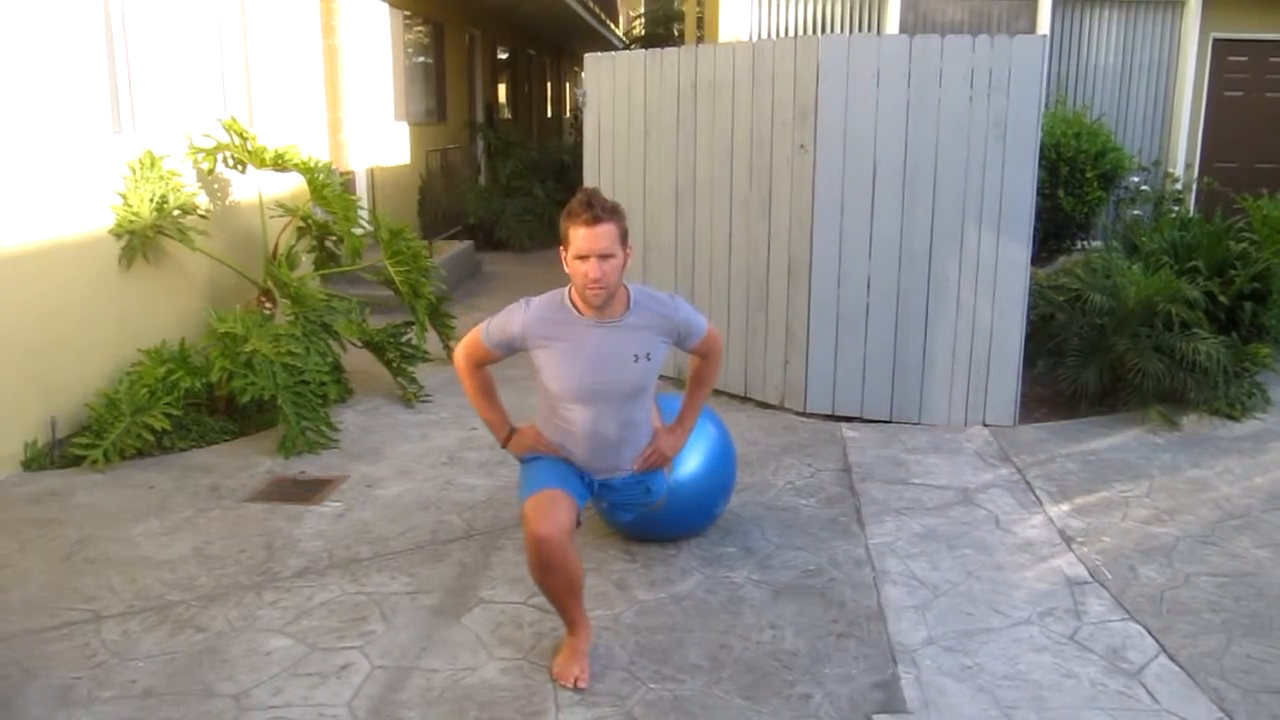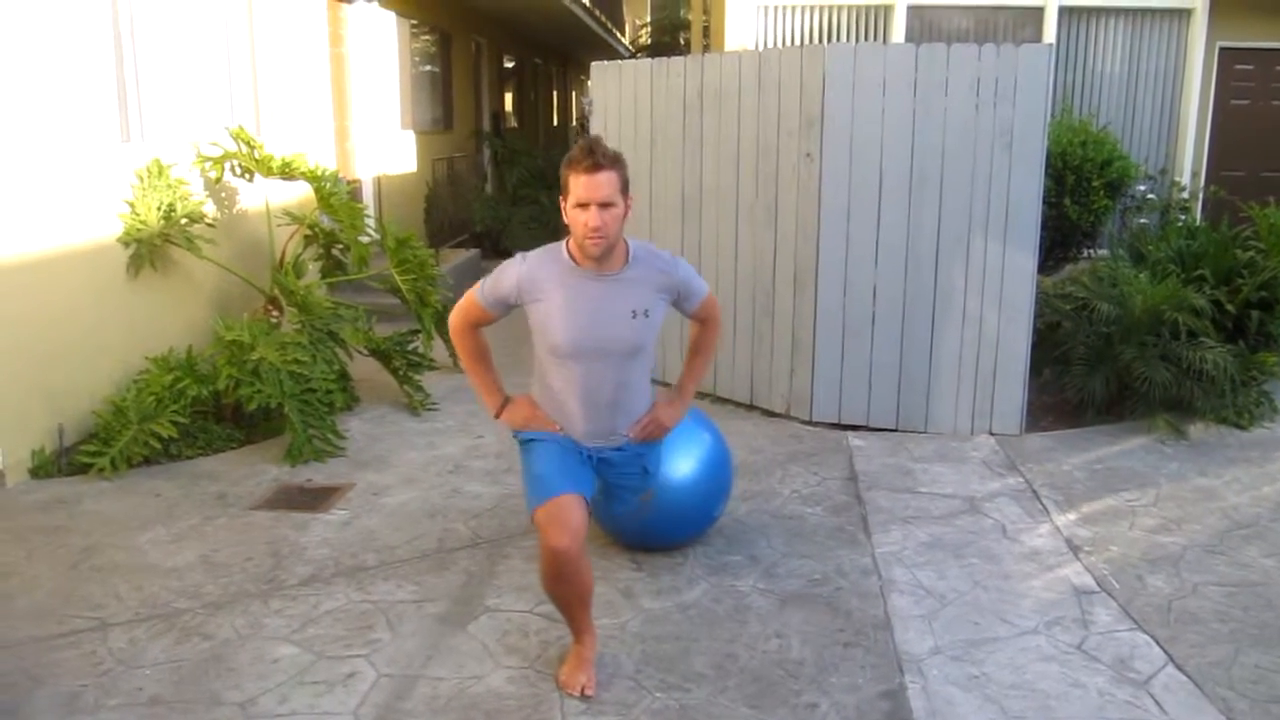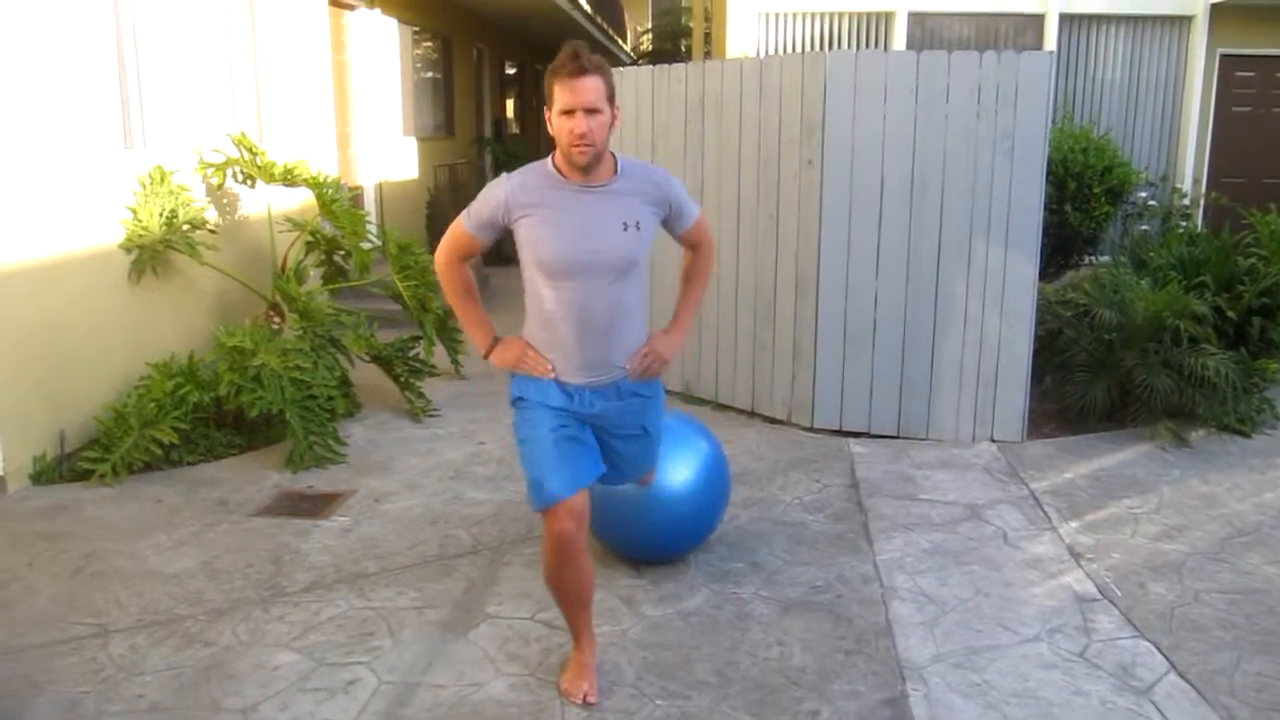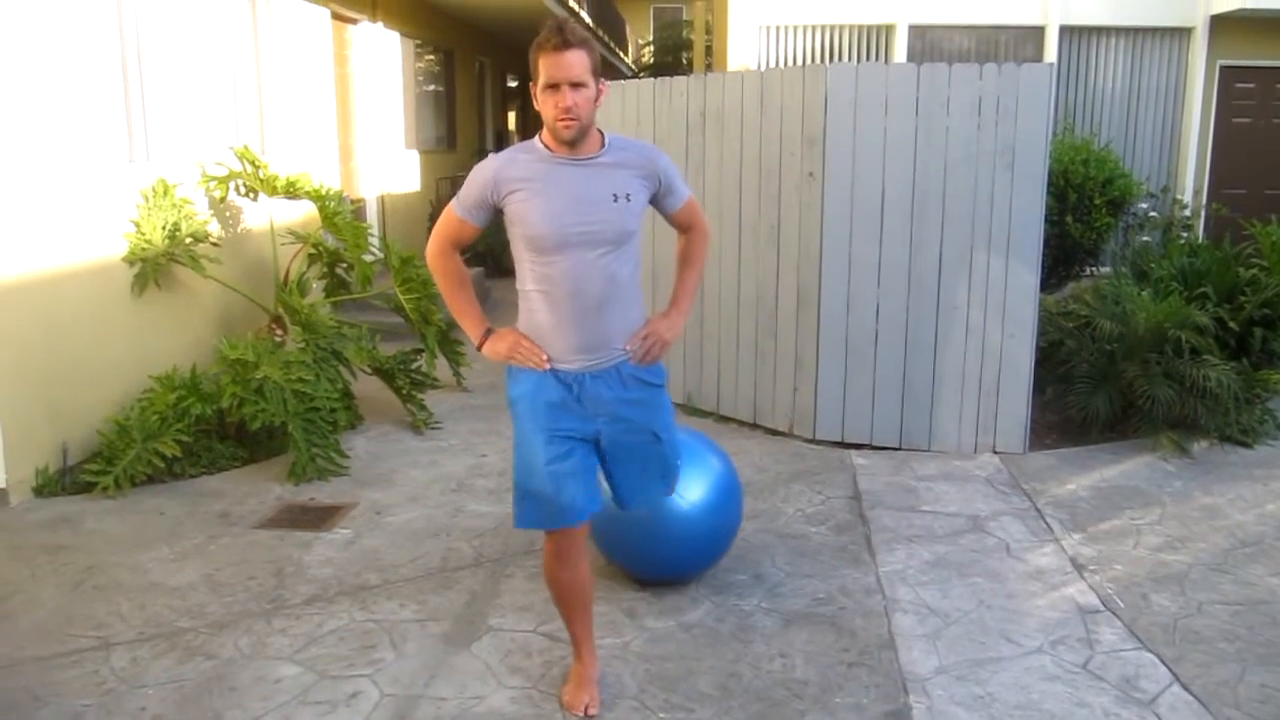
dt=0.4s
person 1, frame 1
left shoulder: (666, 314)
right shoulder: (531, 319)
left elbow: (711, 351)
right elbow: (466, 358)
left wrist: (680, 430)
right wrist: (507, 434)
left hip: (634, 463)
right hip: (557, 458)
left knee: (648, 511)
right knee: (545, 535)
right ankle: (577, 631)
person 1, frame 2
left shoulder: (665, 272)
right shoulder: (527, 274)
left elbow: (709, 319)
right elbow: (461, 323)
left wrist: (679, 400)
right wrist: (500, 405)
left hip: (632, 437)
right hip: (555, 437)
right knee: (561, 543)
right ankle: (583, 641)
person 1, frame 3
left shoulder: (655, 188)
right shoulder: (513, 193)
left elbow: (702, 248)
right elbow: (449, 259)
left wrist: (677, 331)
right wrist: (489, 344)
left hip: (629, 383)
right hip: (546, 388)
left knee: (638, 480)
right knee: (567, 526)
left ankle: (610, 459)
right ankle: (582, 648)
person 1, frame 4
left shoulder: (643, 162)
right shoulder: (501, 173)
left elbow: (695, 229)
right elbow: (441, 248)
left wrist: (677, 313)
right wrist: (482, 334)
left hip: (630, 371)
right hip: (545, 381)
left knee: (656, 491)
right knee: (565, 529)
right ankle: (585, 660)
